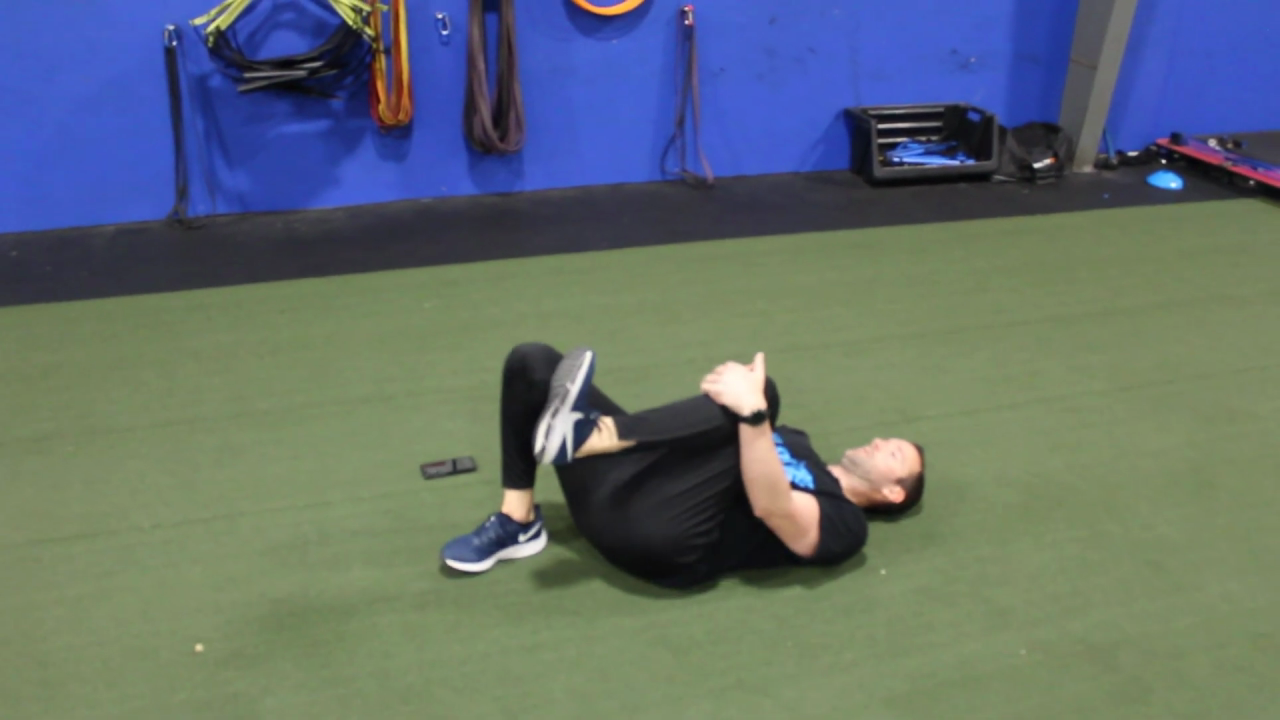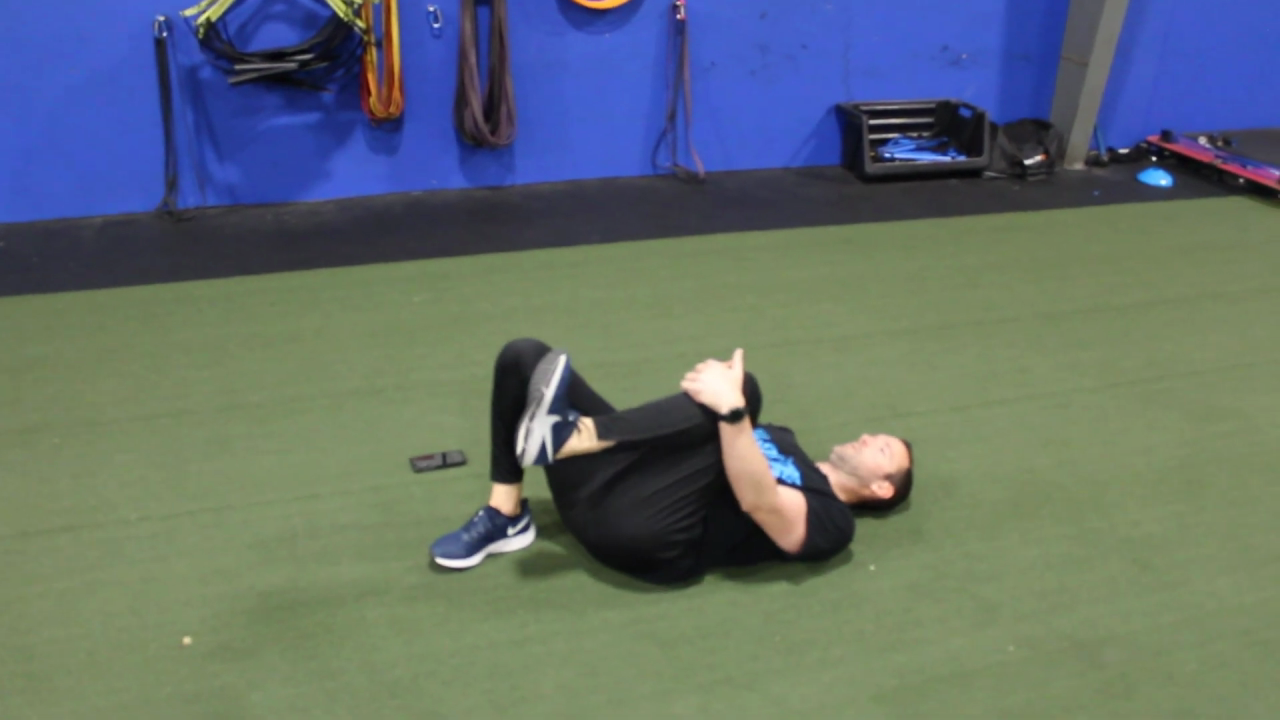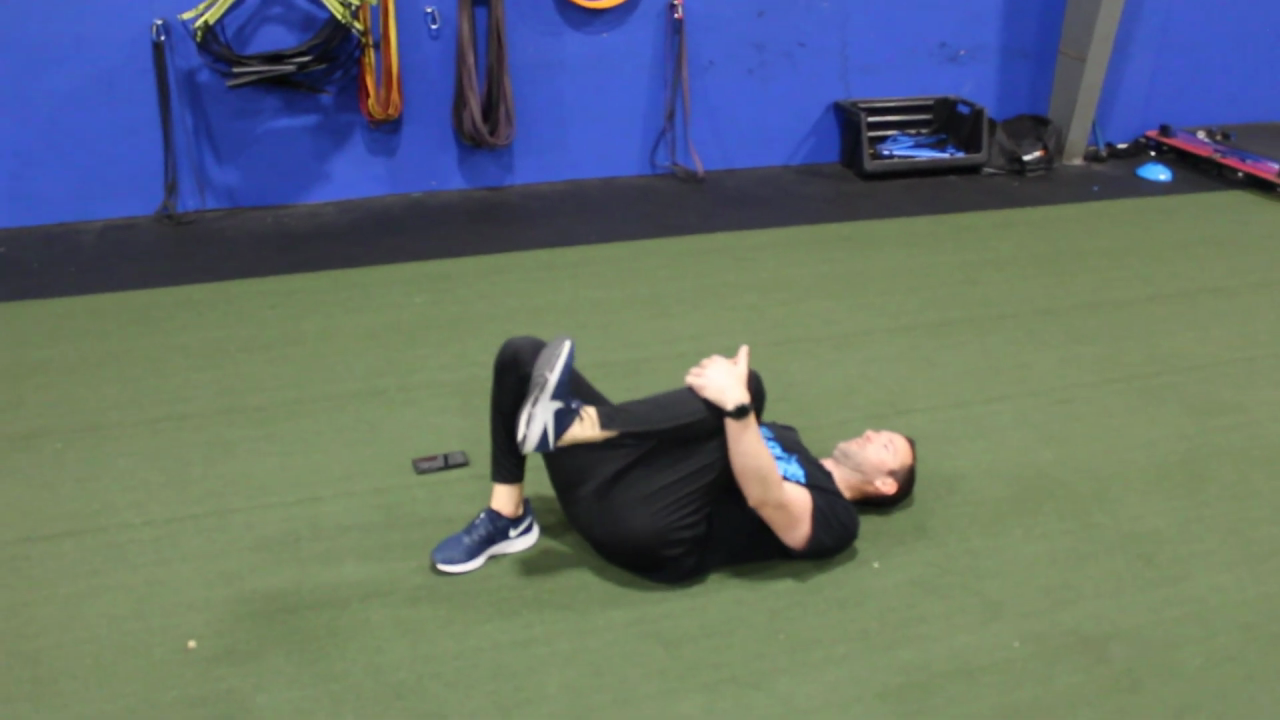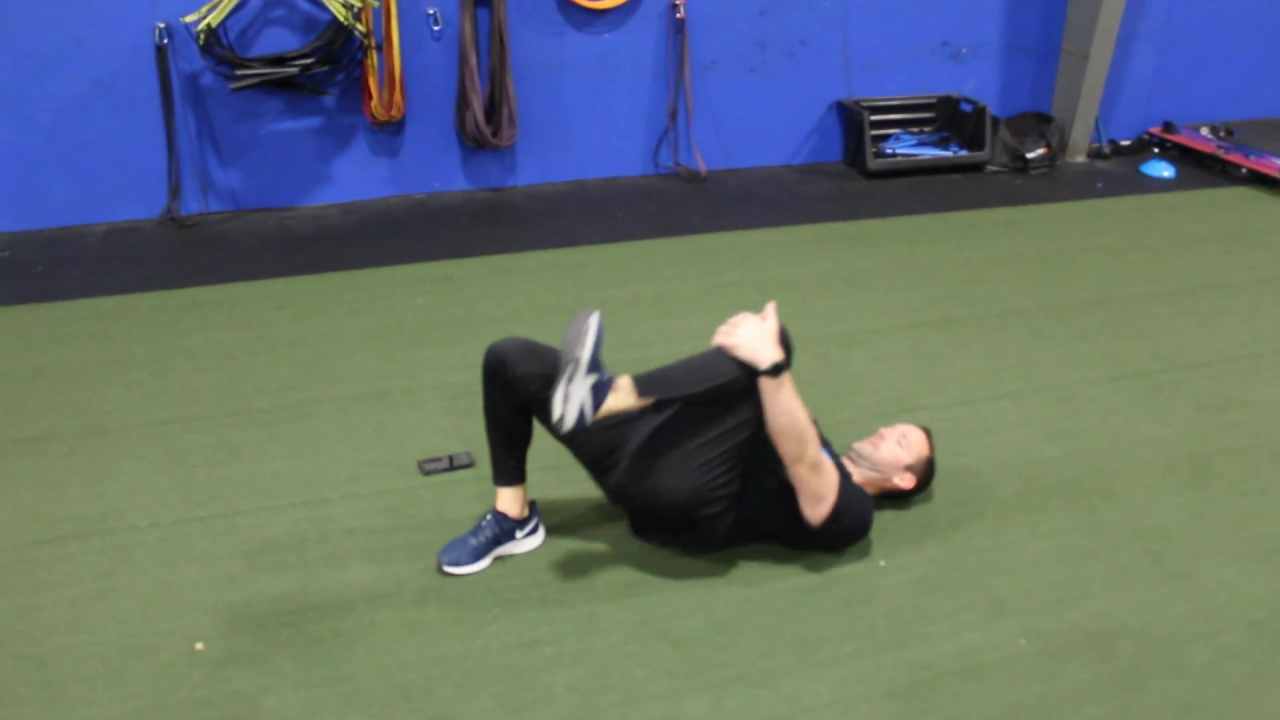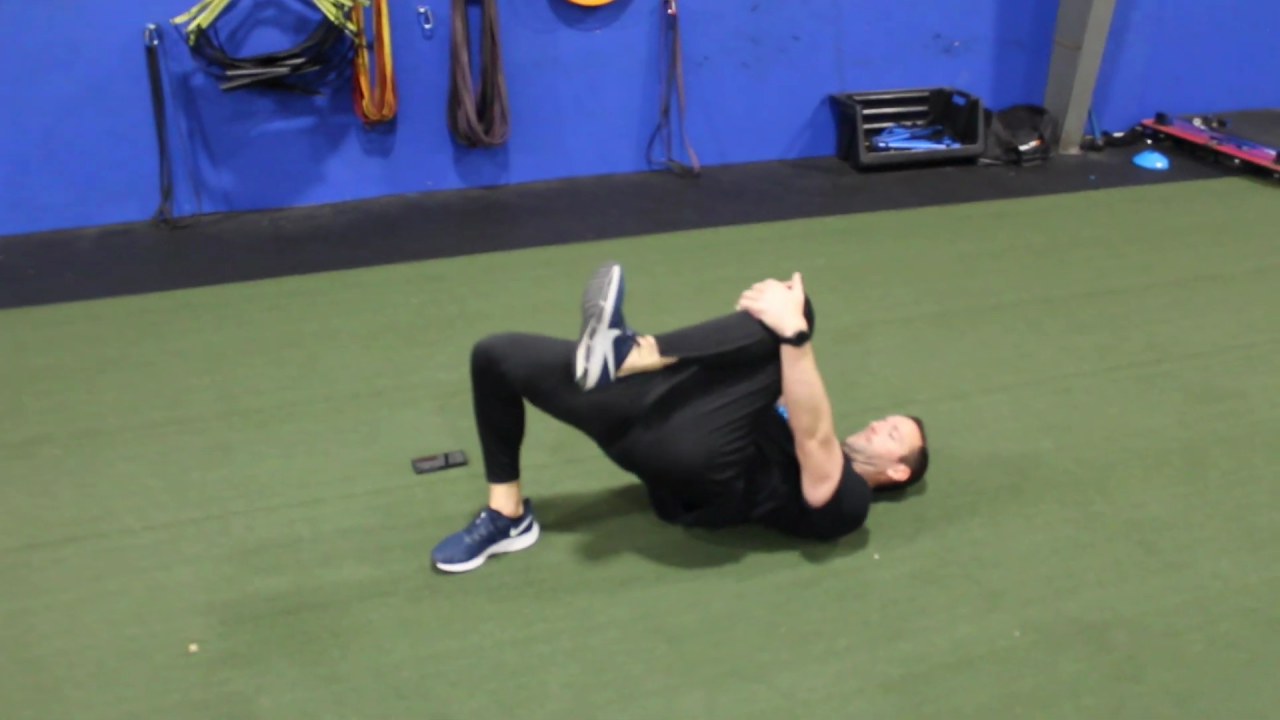
dt=0.3s
person 1, frame 1
left shoulder: (844, 525)
right shoulder: (796, 445)
left elbow: (770, 508)
left wrist: (752, 409)
right wrist: (733, 393)
left hip: (659, 534)
right hip: (624, 486)
left knee: (758, 403)
right knee: (532, 361)
left ankle: (589, 436)
right ankle: (515, 523)
person 1, frame 2
left shoulder: (831, 522)
right shoulder: (782, 443)
left elbow: (758, 502)
left wrist: (729, 407)
right wrist: (713, 392)
left hip: (645, 531)
right hip: (608, 484)
left knee: (741, 393)
right knee: (525, 357)
left ankle: (568, 436)
right ankle: (504, 517)
person 1, frame 3
left shoulder: (834, 519)
right shoulder: (789, 444)
left elbow: (764, 498)
left wrist: (736, 403)
right wrist: (718, 388)
left hip: (650, 527)
right hip: (616, 477)
left knee: (744, 393)
right knee: (523, 354)
left ankle: (571, 425)
right ankle: (505, 519)
person 1, frame 4
left shoulder: (849, 510)
right shoulder: (815, 466)
left elbow: (801, 459)
left wrist: (767, 362)
right wrist: (740, 350)
left hip: (685, 491)
right hip: (648, 446)
left knee: (768, 352)
right knee: (508, 357)
left ankle: (599, 399)
right ankle: (512, 518)
person 1, frame 5
left shoulder: (847, 499)
right shoulder: (815, 454)
left elbow: (813, 436)
left wrist: (793, 333)
right wrist: (758, 321)
left hip: (696, 451)
right hip: (656, 414)
left knee: (789, 322)
right knee: (496, 356)
left ankle: (626, 354)
right ankle: (507, 517)
